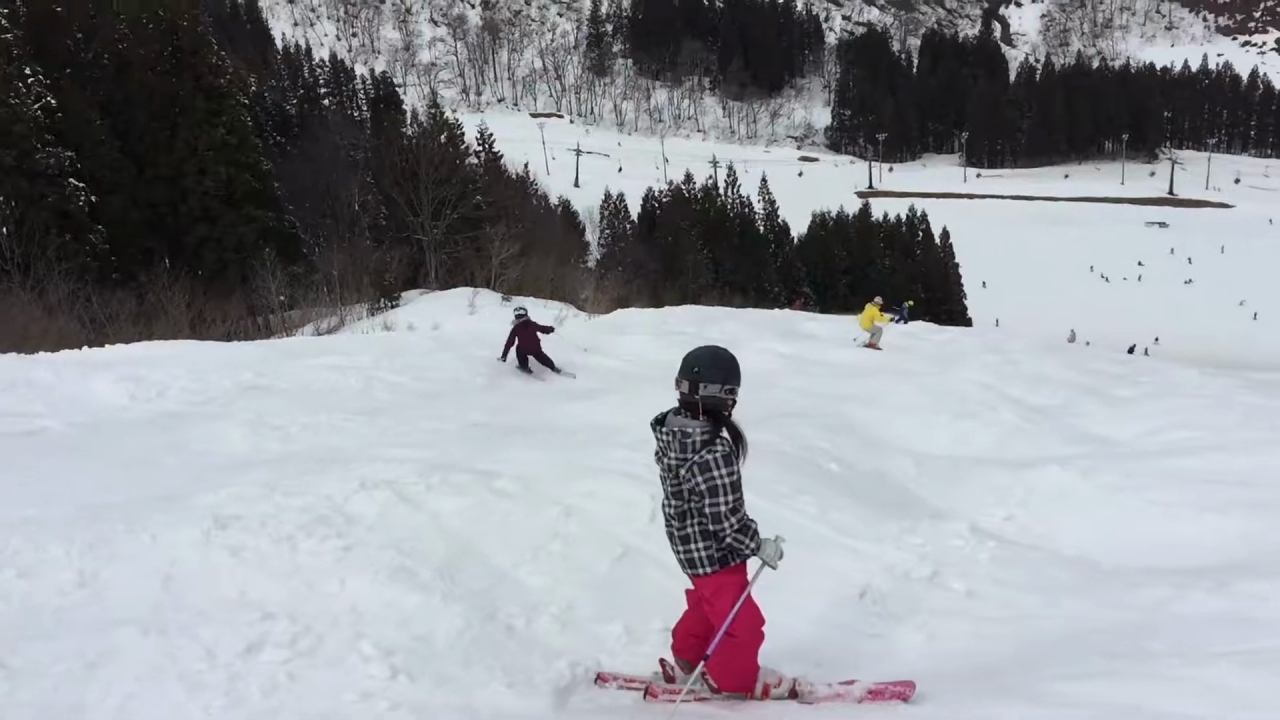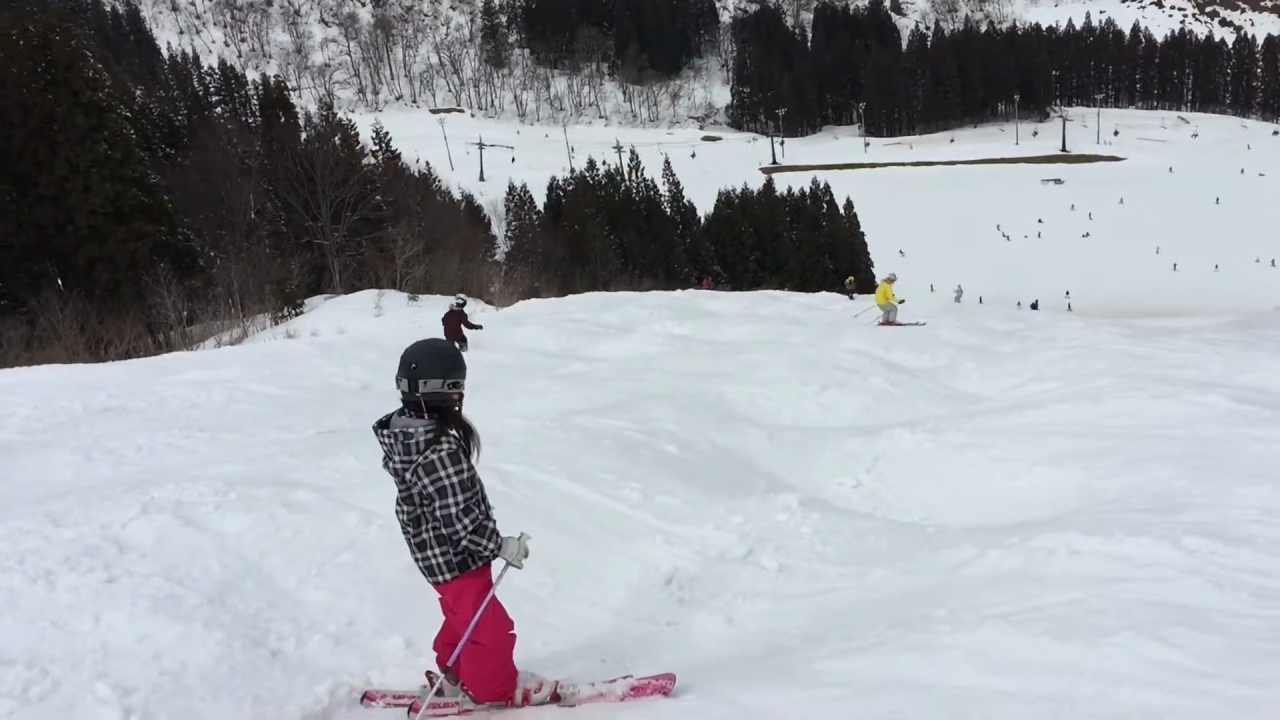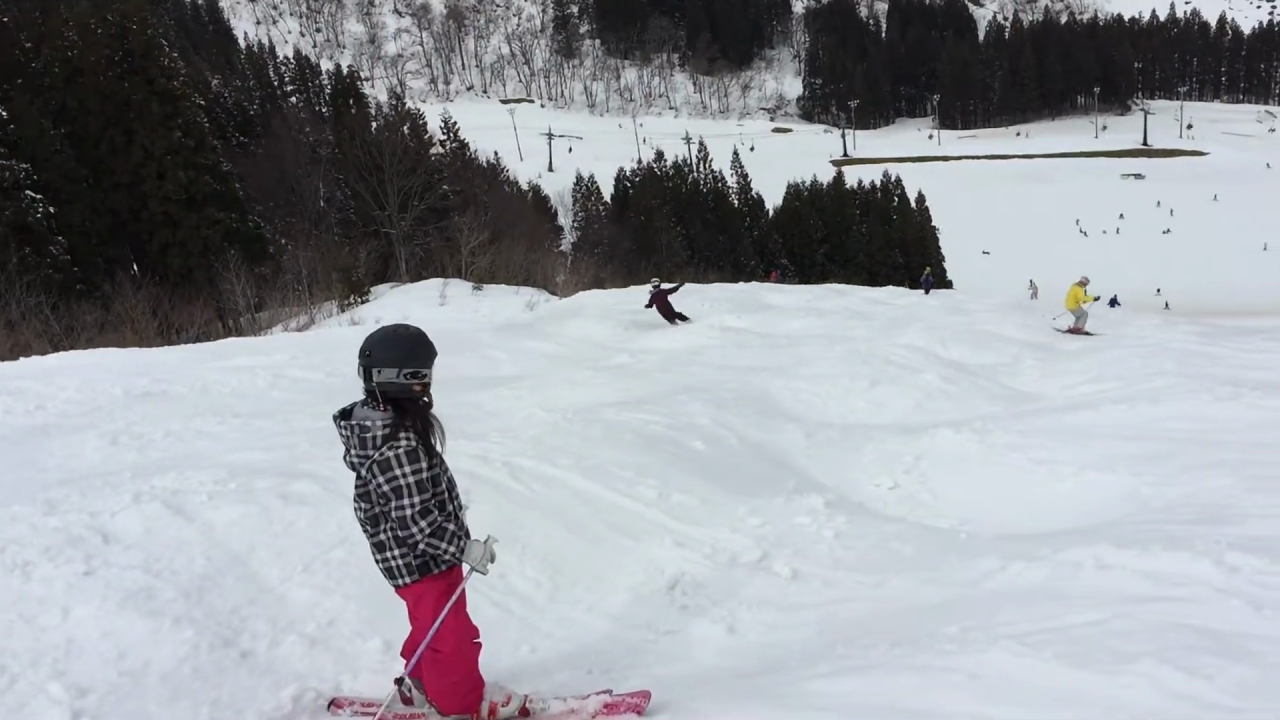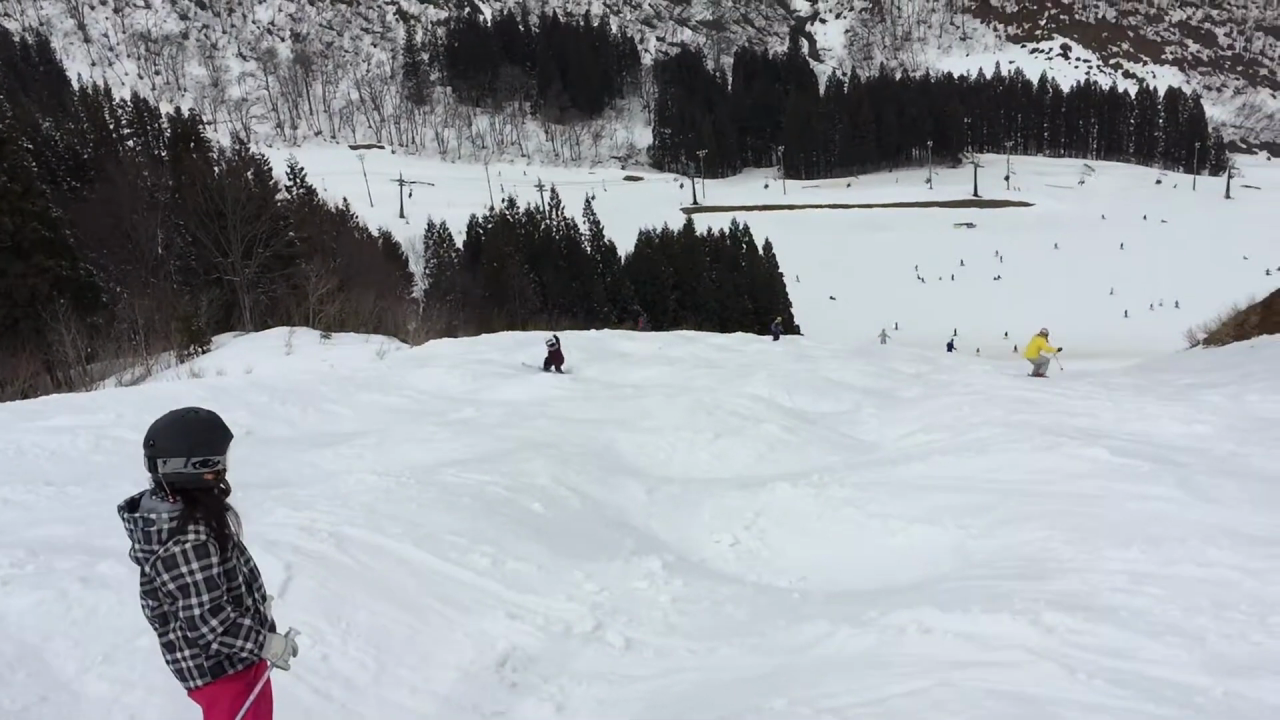
dt=1s
person 1, frame 1
left shoulder: (672, 429)
right shoulder: (713, 454)
right elbow: (725, 519)
right wrist: (759, 545)
left hip: (691, 546)
right hip: (715, 553)
left knee: (706, 606)
right knee: (741, 621)
left ankle: (688, 662)
right ankle: (733, 678)
person 1, frame 2
left shoulder: (403, 431)
right shoulder: (440, 452)
right elbow: (459, 520)
right wrist: (501, 545)
left hip: (437, 554)
right hip: (456, 558)
left knee: (463, 616)
right knee: (488, 626)
left ankle: (455, 675)
right ankle: (495, 687)
person 1, frame 3
left shoulder: (378, 422)
right shoulder: (400, 448)
right elbow: (416, 522)
right wrist: (465, 548)
left hip: (414, 558)
right hip: (422, 562)
left knee: (433, 627)
right knee: (450, 634)
left ankle: (422, 686)
person 1, frame 4
left shoulder: (175, 510)
right shoulder: (188, 542)
right elbow: (207, 620)
right wrist: (266, 643)
left hip: (233, 652)
right hip: (220, 665)
